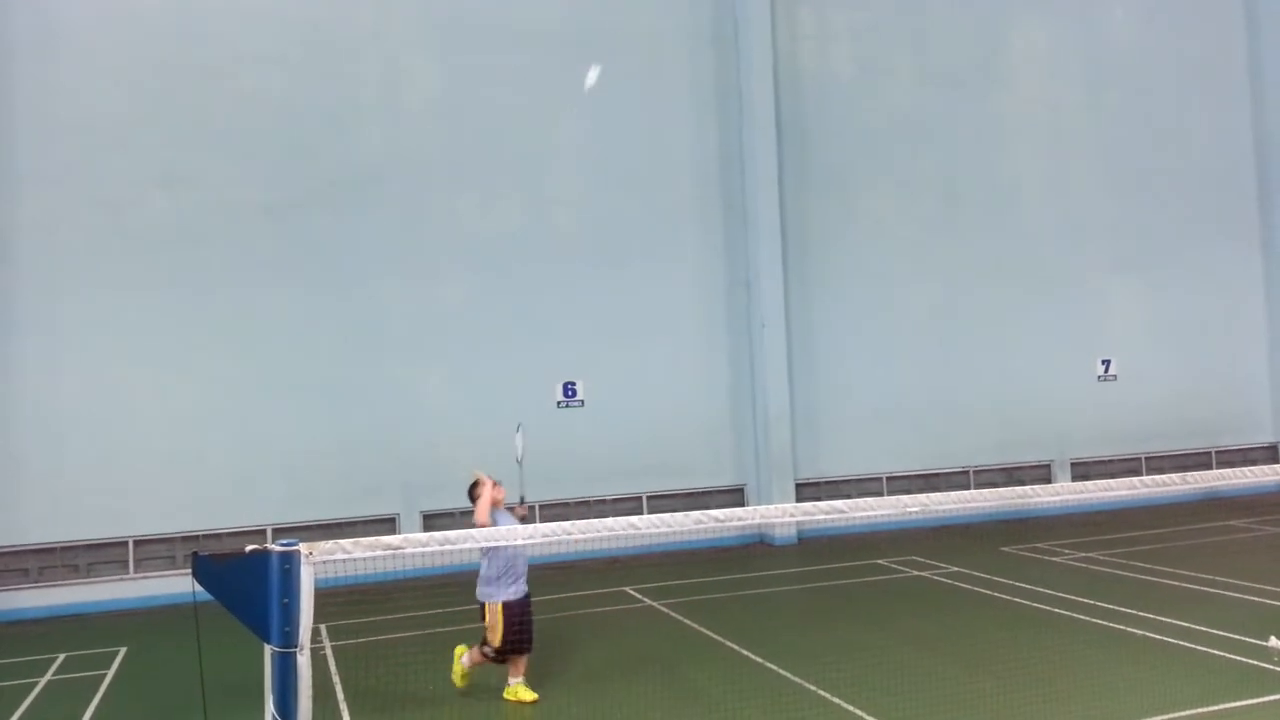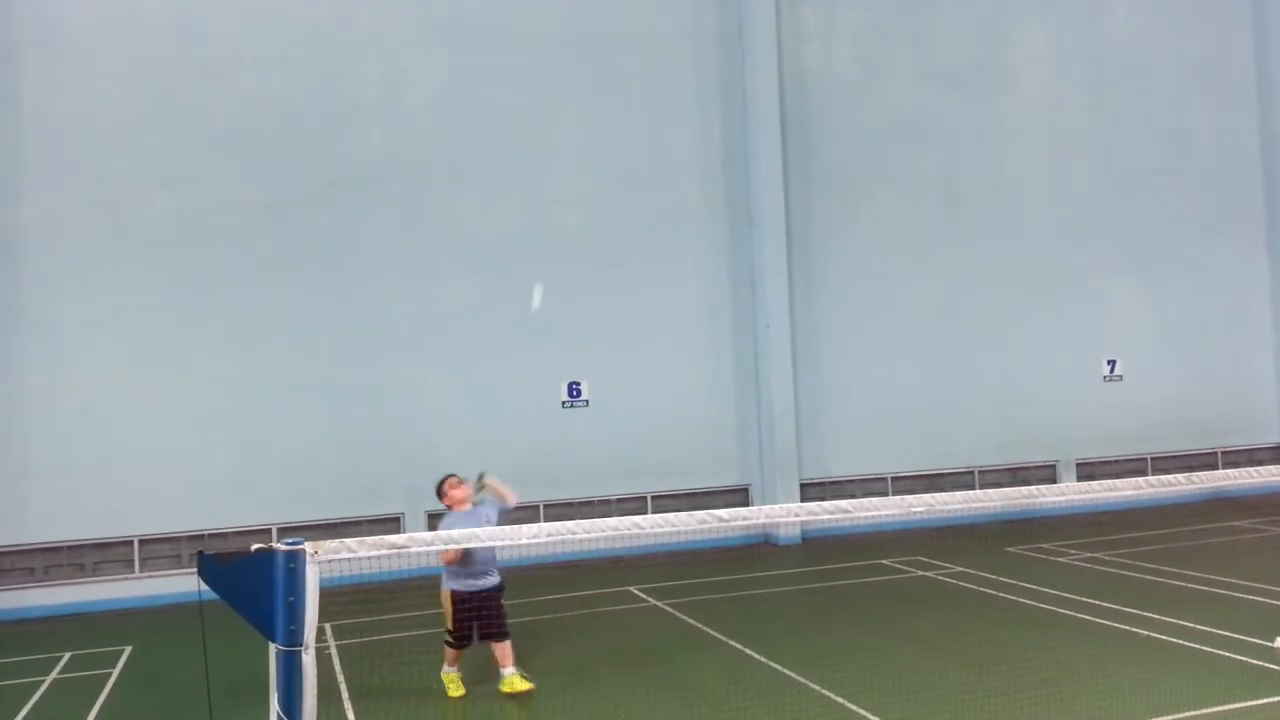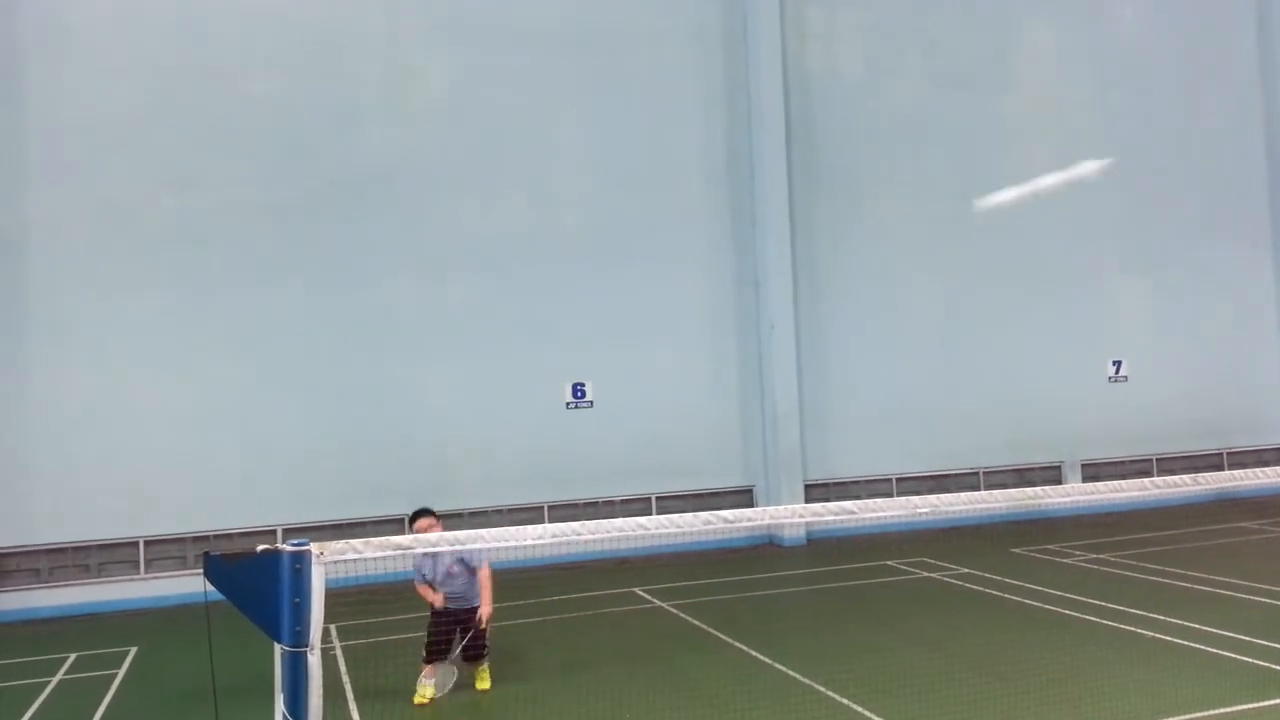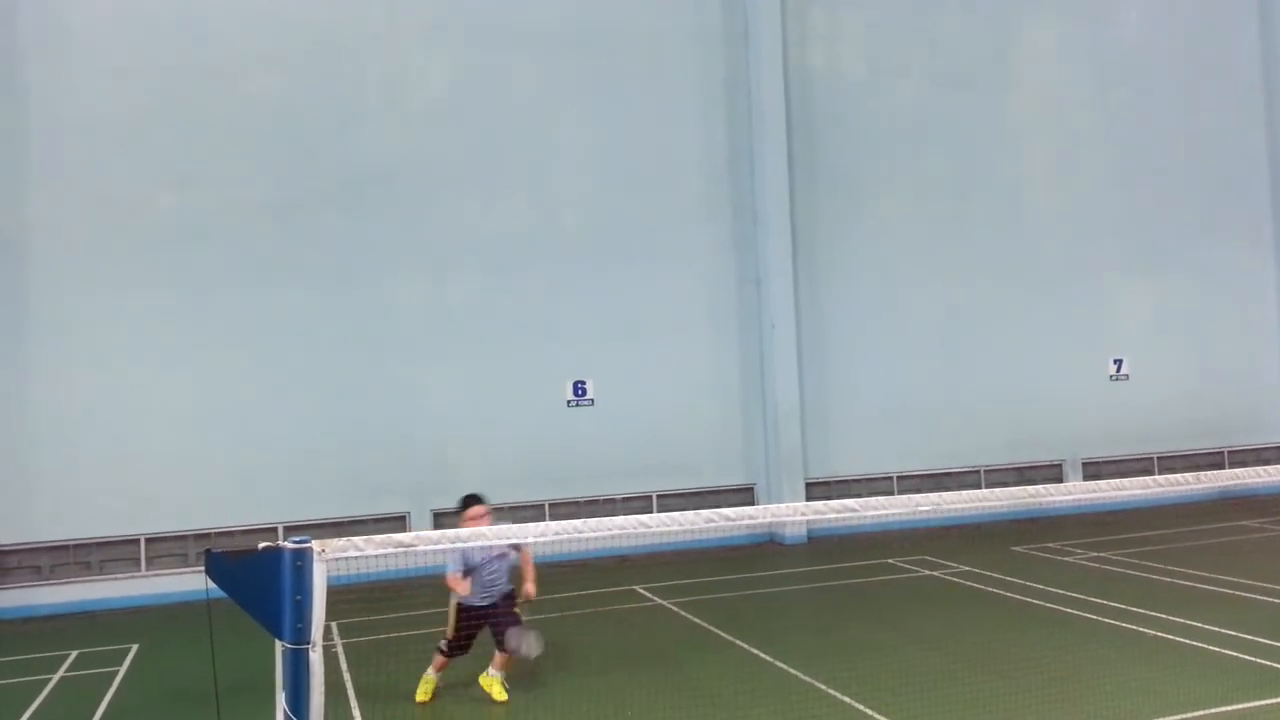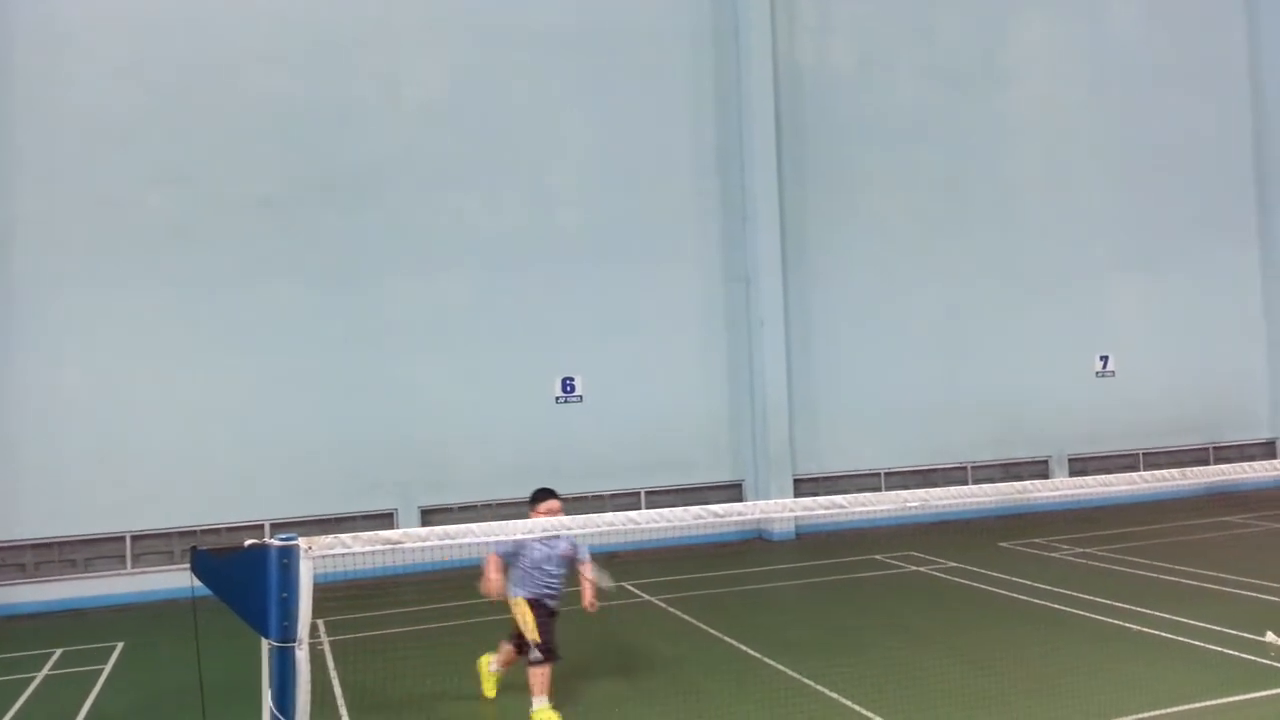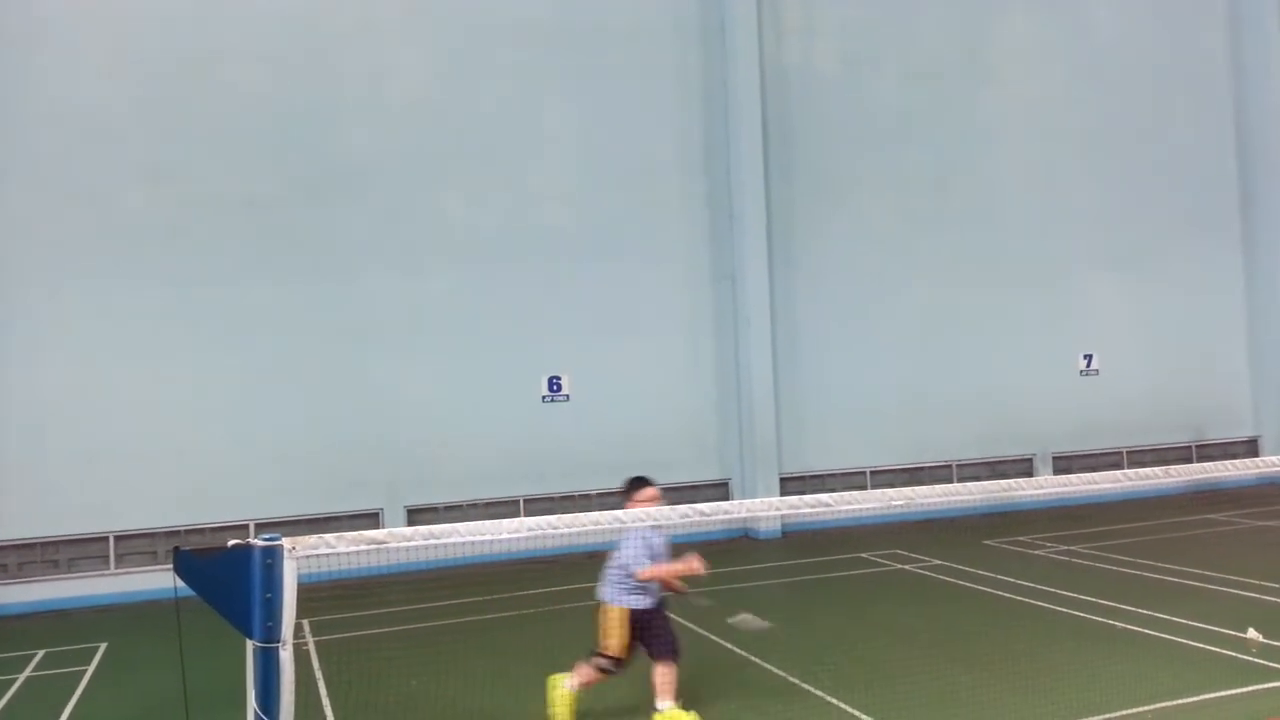
dt=0.3s
person 1, frame 1
left shoulder: (505, 514)
right shoulder: (489, 515)
right elbow: (482, 522)
left wrist: (518, 516)
right wrist: (486, 490)
left hip: (519, 591)
right hip: (497, 596)
left knee: (523, 642)
right knee: (499, 649)
left ankle: (515, 686)
right ankle: (465, 659)
person 1, frame 2
left shoulder: (486, 508)
right shoulder: (448, 523)
left elbow: (511, 500)
right elbow: (448, 559)
left wrist: (492, 484)
right wrist: (461, 547)
left hip: (489, 583)
right hip: (458, 588)
left knee: (498, 631)
right knee: (458, 636)
left ankle: (510, 677)
right ankle: (450, 674)
person 1, frame 3
right shoulder: (421, 561)
left elbow: (483, 569)
right elbow: (421, 585)
left wrist: (486, 604)
right wrist: (433, 597)
left hip: (473, 605)
right hip: (445, 608)
left knee: (473, 649)
right knee: (433, 648)
left ankle: (480, 667)
right ankle: (426, 684)
person 1, frame 4
right shoulder: (462, 546)
left elbow: (523, 551)
right elbow: (452, 577)
left wrist: (529, 581)
right wrist: (460, 586)
left hip: (502, 598)
right hip: (469, 602)
right knee: (452, 645)
left ankle: (493, 678)
right ankle: (431, 676)
person 1, frame 5
left shoulder: (569, 537)
right shoulder: (521, 537)
left elbow: (584, 563)
right elbow: (495, 556)
left wrist: (588, 591)
right wrist: (493, 576)
left hip: (549, 601)
right hip: (526, 599)
left knee: (523, 643)
right knee: (541, 650)
left ankle: (492, 665)
person 1, frame 6
left shoulder: (652, 529)
right shoulder: (635, 535)
right elbow: (643, 572)
left wrist: (673, 581)
right wrist: (681, 567)
left hip: (649, 601)
right hip: (622, 603)
left knee: (667, 651)
right knee: (611, 659)
right ankle: (567, 686)
